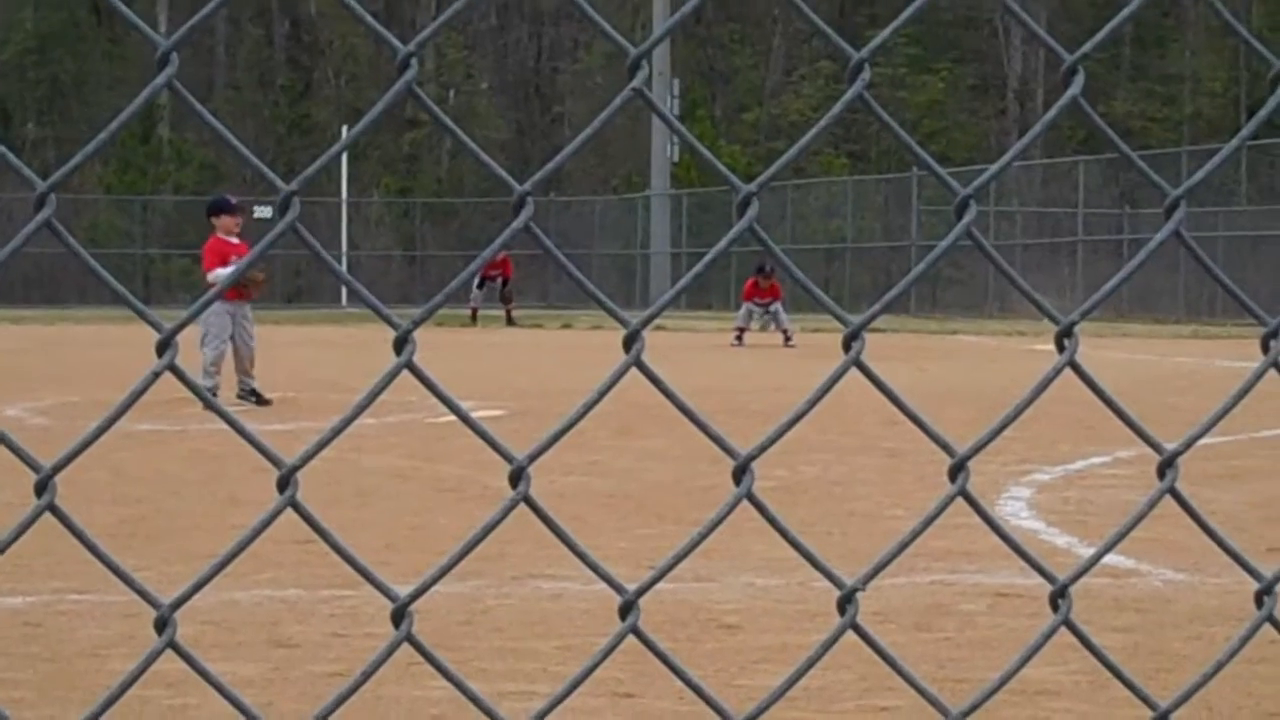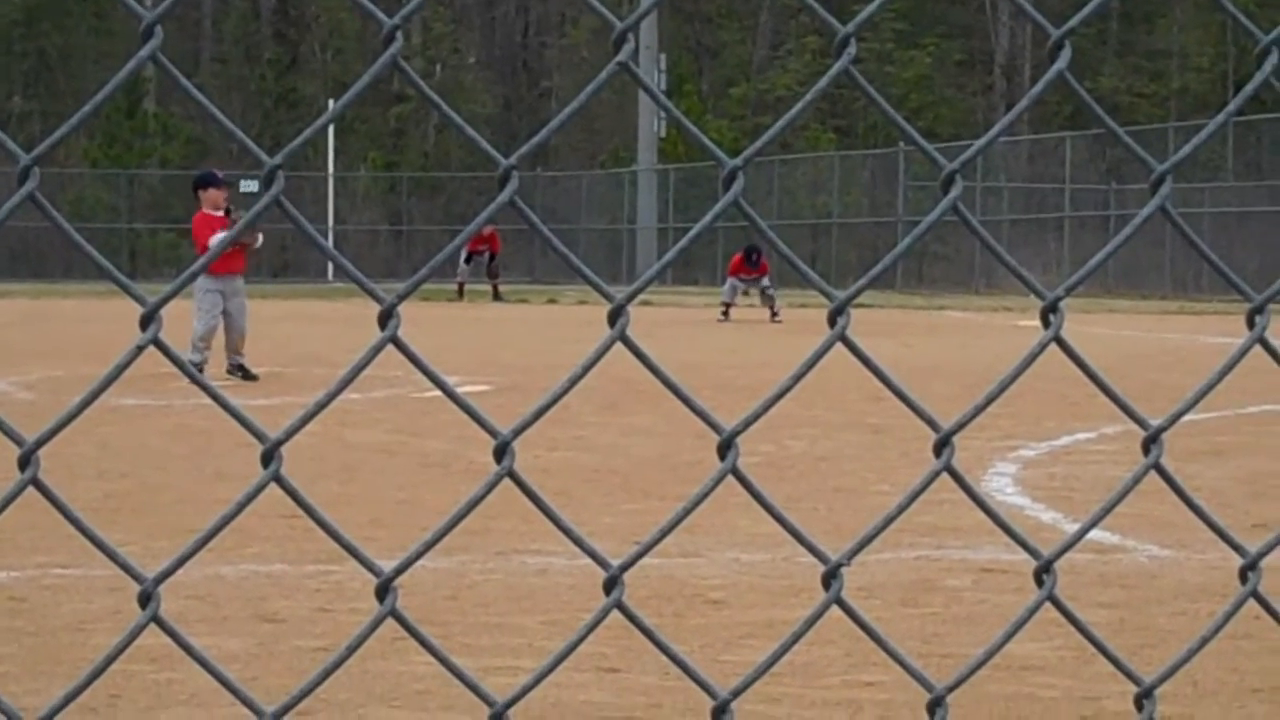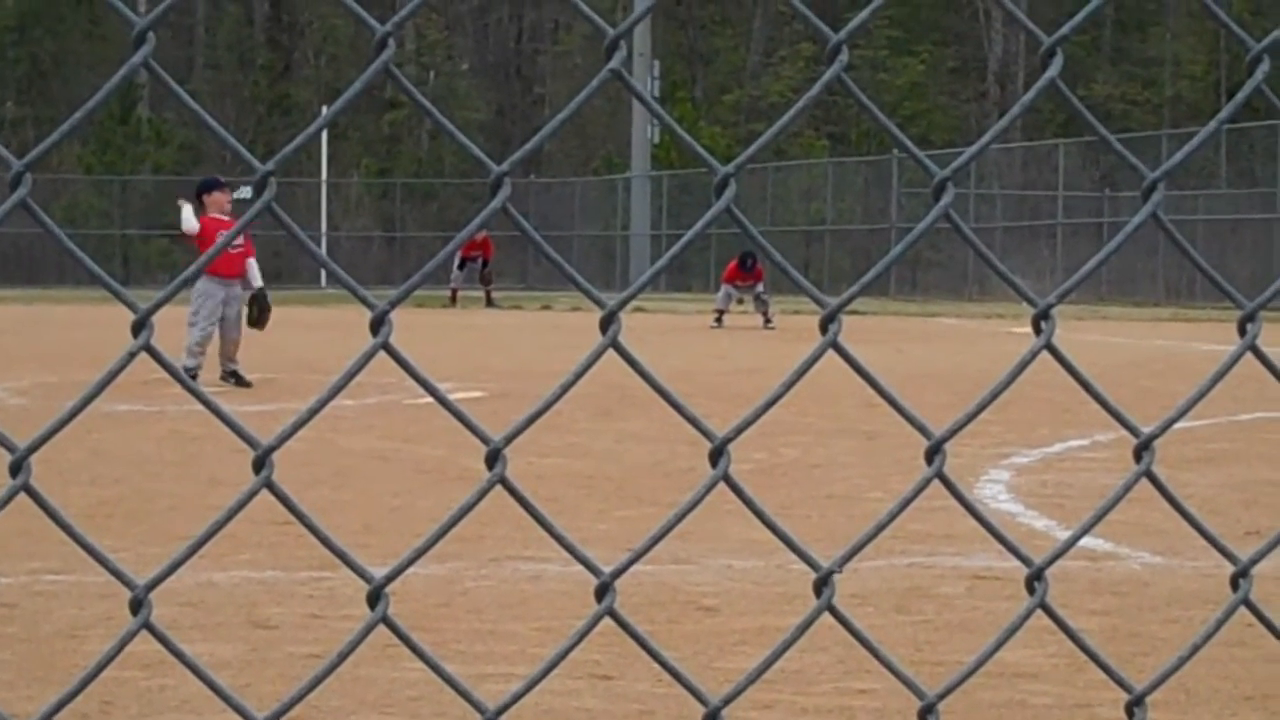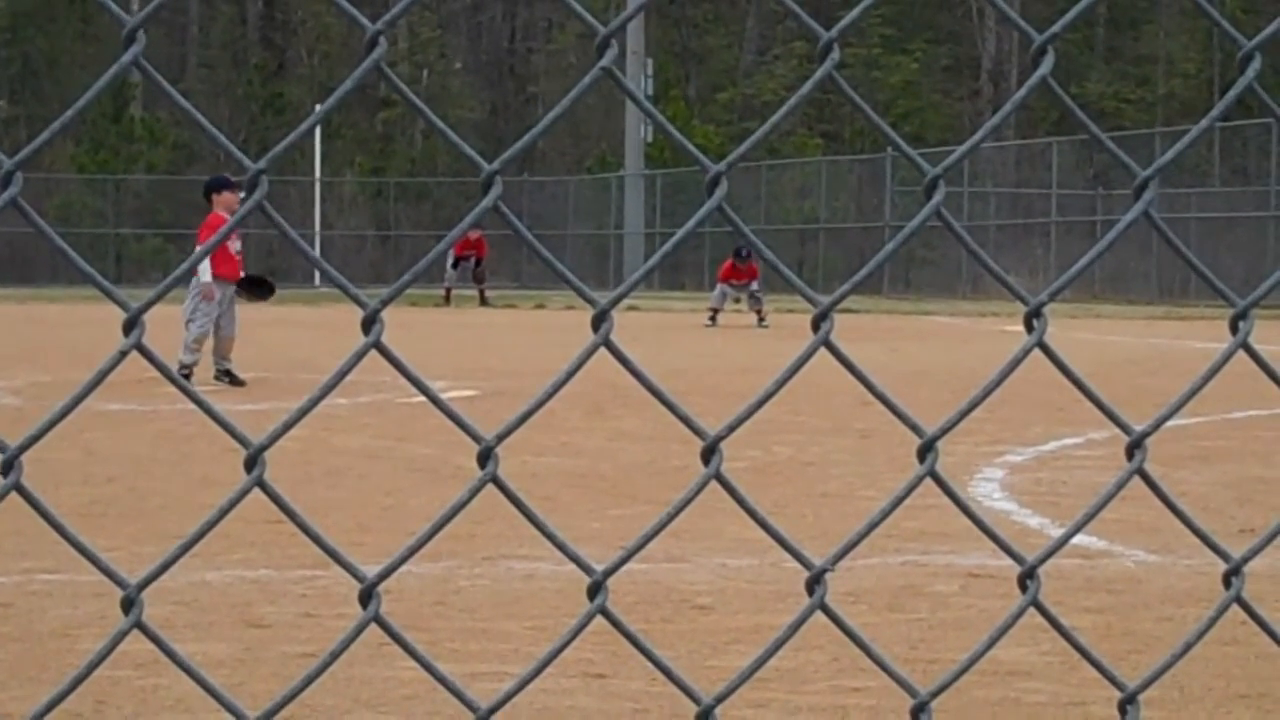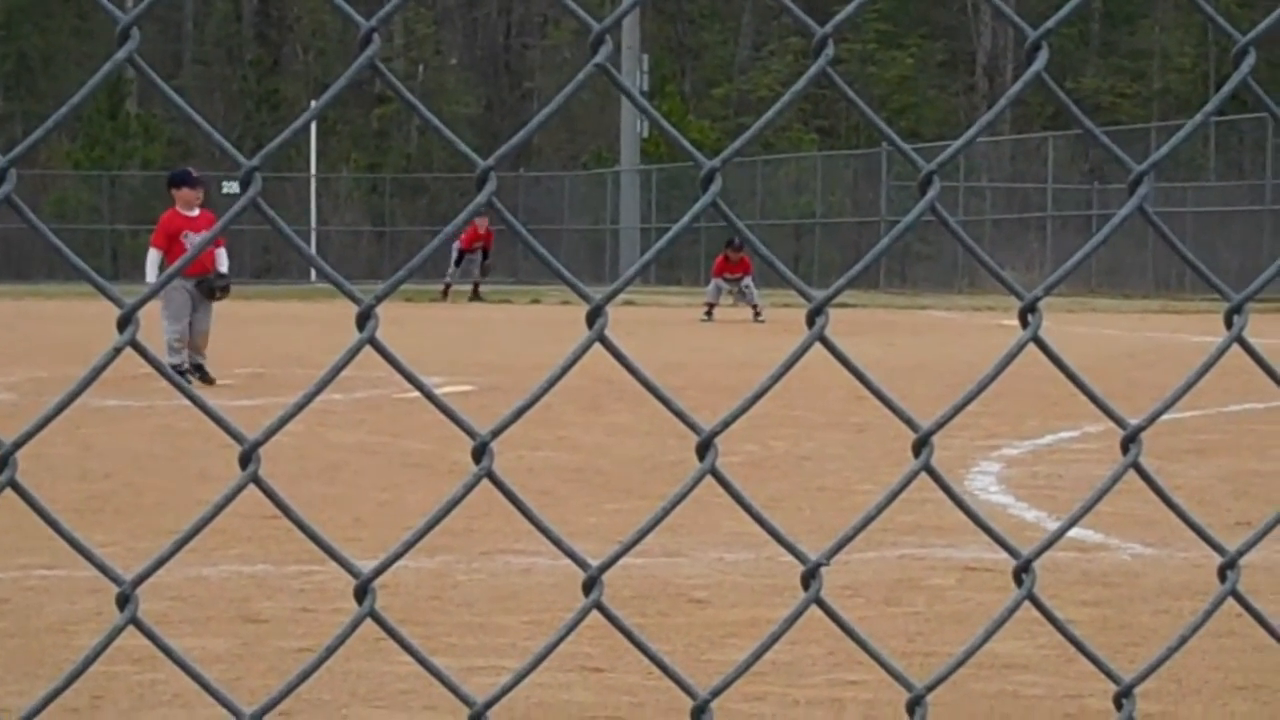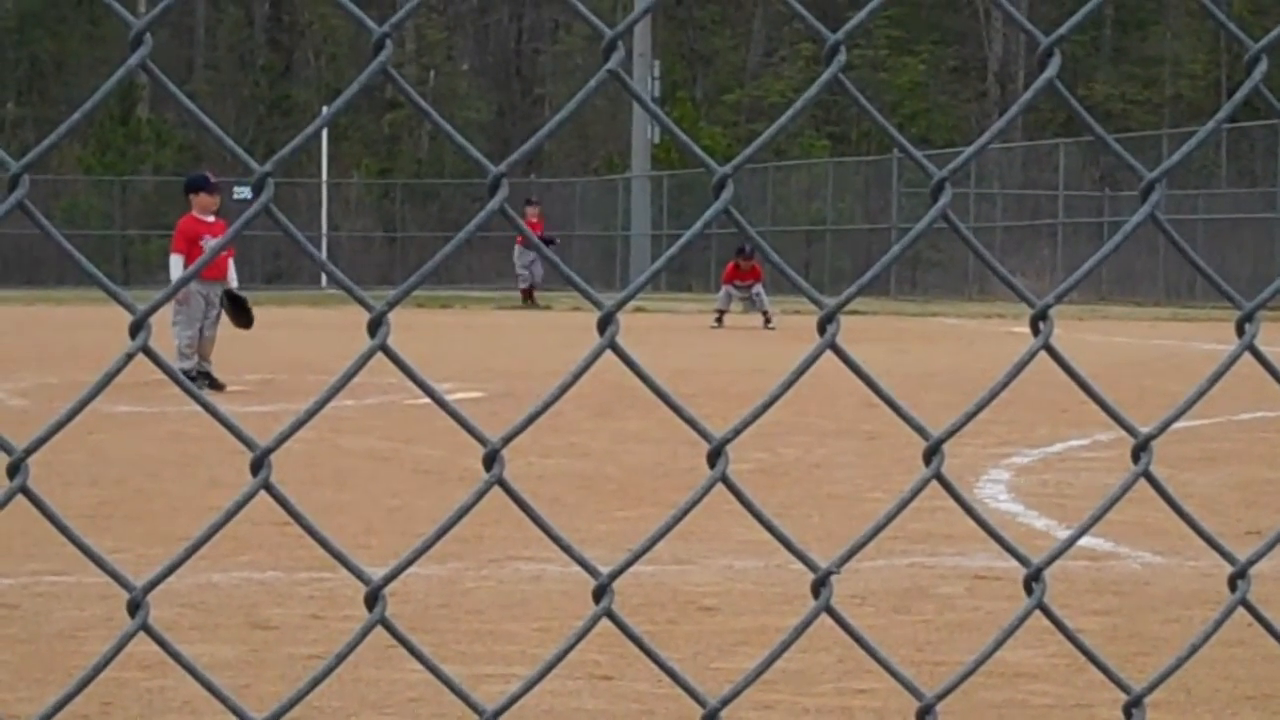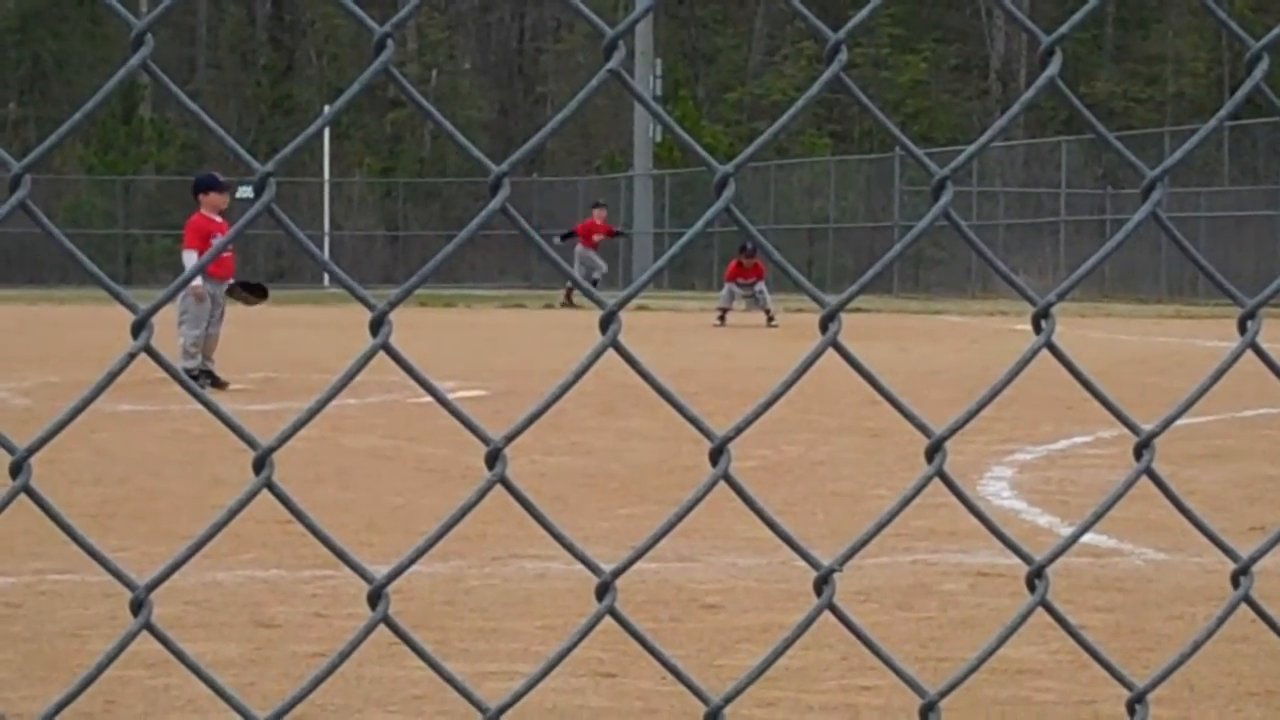
dt=0.7s
person 1, frame 1
left shoulder: (243, 246)
right shoulder: (212, 246)
right elbow: (213, 275)
left hip: (242, 305)
right hip: (218, 305)
left knee: (246, 348)
right knee: (215, 348)
left ankle: (247, 388)
right ankle: (209, 391)
person 1, frame 2
left shoulder: (234, 218)
right shoulder: (200, 220)
left elbow: (256, 241)
right elbow: (215, 244)
left wrist: (251, 233)
left hip: (235, 281)
right hip: (210, 281)
left knee: (238, 325)
right knee: (206, 324)
left ankle: (236, 364)
right ankle: (195, 366)
person 1, frame 3
left shoulder: (236, 226)
right shoulder: (206, 223)
left elbow: (248, 257)
right elbow: (189, 228)
left wrist: (258, 285)
right wrist: (186, 207)
left hip: (234, 286)
right hip: (211, 285)
left knee: (232, 332)
right knee: (202, 330)
left ankle: (229, 370)
right ankle: (190, 371)
person 1, frame 4
left shoulder: (230, 224)
right shoulder: (213, 222)
right elbow: (202, 251)
left wrist: (241, 277)
right wrist: (206, 281)
left hip: (227, 286)
right hip: (210, 286)
left knee: (227, 330)
right knee: (200, 327)
left ankle: (223, 369)
right ankle: (185, 368)
person 1, frame 5
left shoulder: (209, 217)
right shoulder: (168, 220)
left elbow: (219, 246)
right elbow: (155, 251)
left wrist: (222, 271)
right wrist: (151, 280)
left hip: (204, 281)
right hip: (178, 281)
left knee: (202, 325)
right knee: (178, 325)
left ankle: (197, 363)
right ankle: (176, 366)
person 1, frame 6
left shoulder: (222, 225)
right shoulder: (186, 225)
left elbow: (228, 257)
right elbow: (176, 256)
left wrist: (233, 285)
left hip: (217, 286)
right hip: (194, 285)
left knee: (209, 331)
right knee: (189, 330)
left ankle: (204, 370)
right ankle: (186, 372)
person 1, frame 7
left shoulder: (224, 224)
right shoulder: (196, 223)
right elbow: (189, 253)
left wrist: (230, 281)
right wrist: (196, 282)
left hip: (218, 285)
right hip: (200, 286)
left knee: (212, 331)
right knee: (194, 328)
left ankle: (205, 368)
right ankle: (190, 371)
